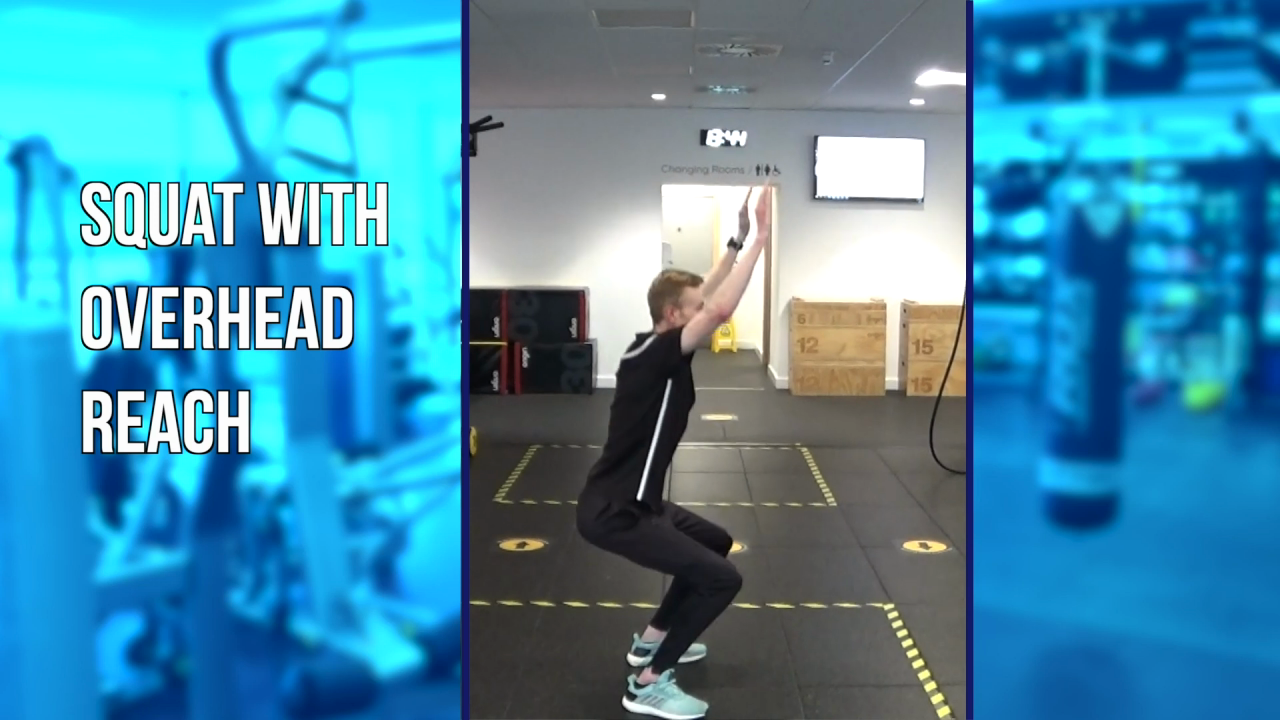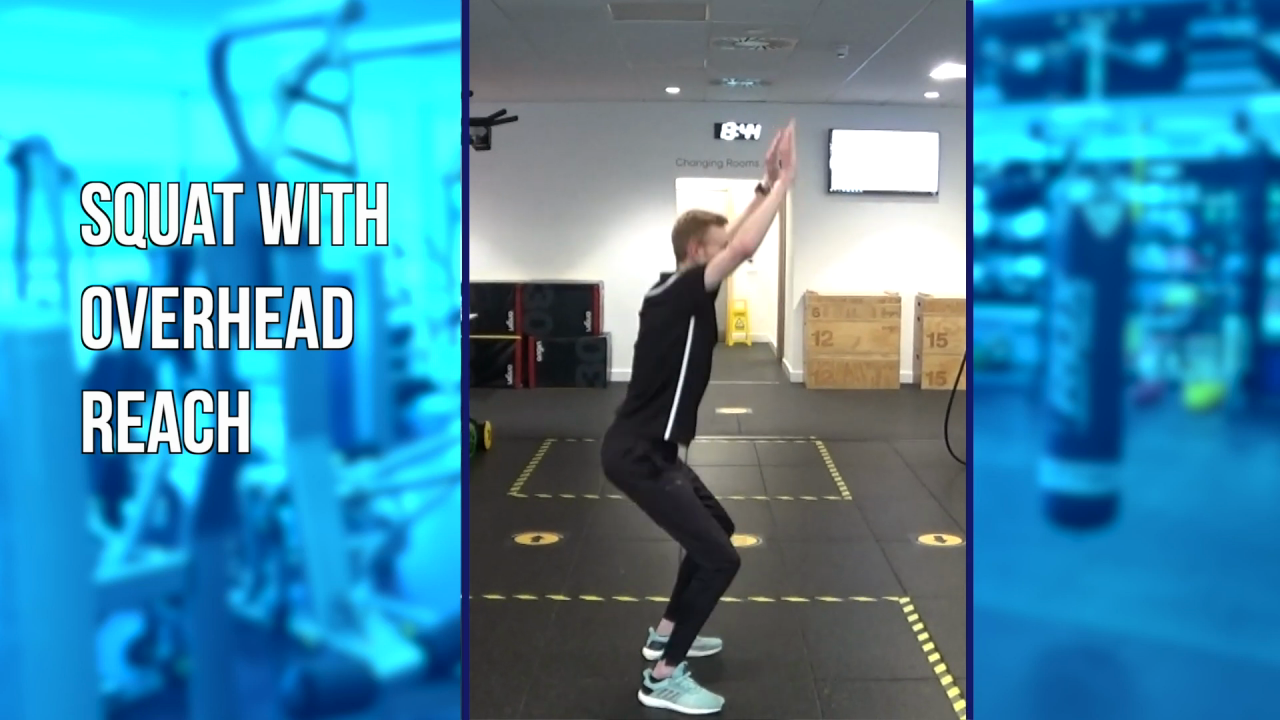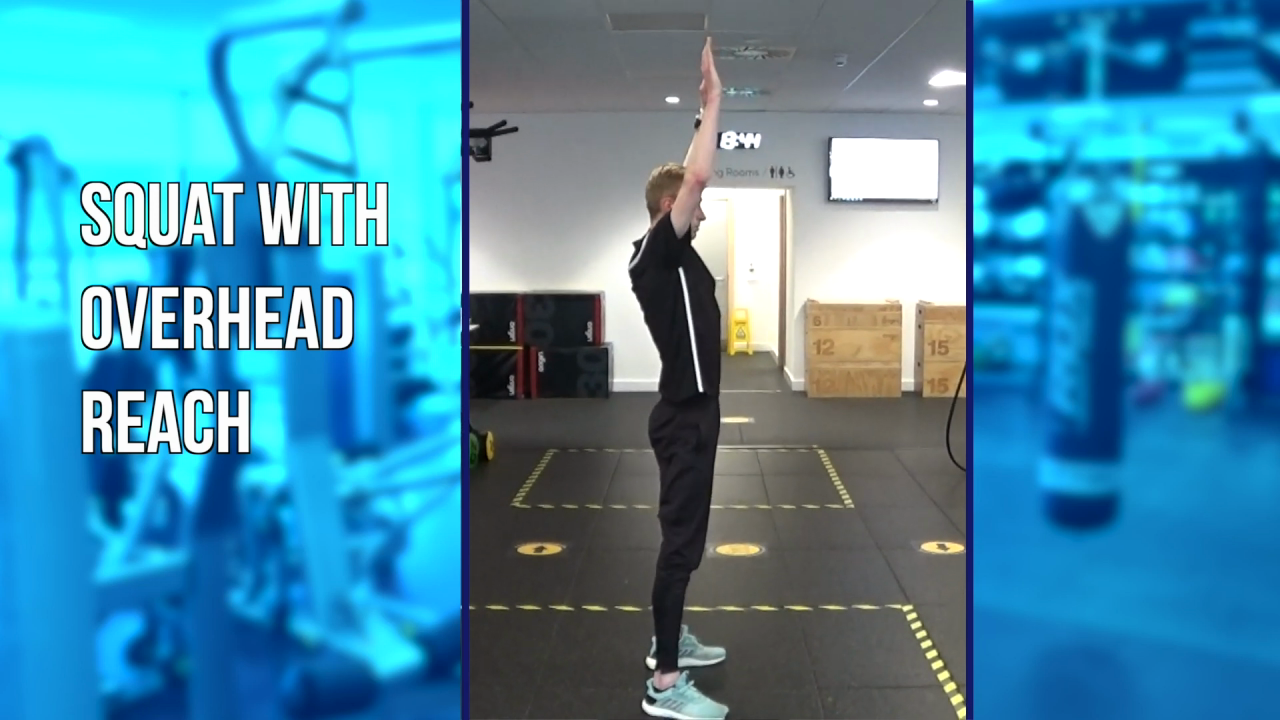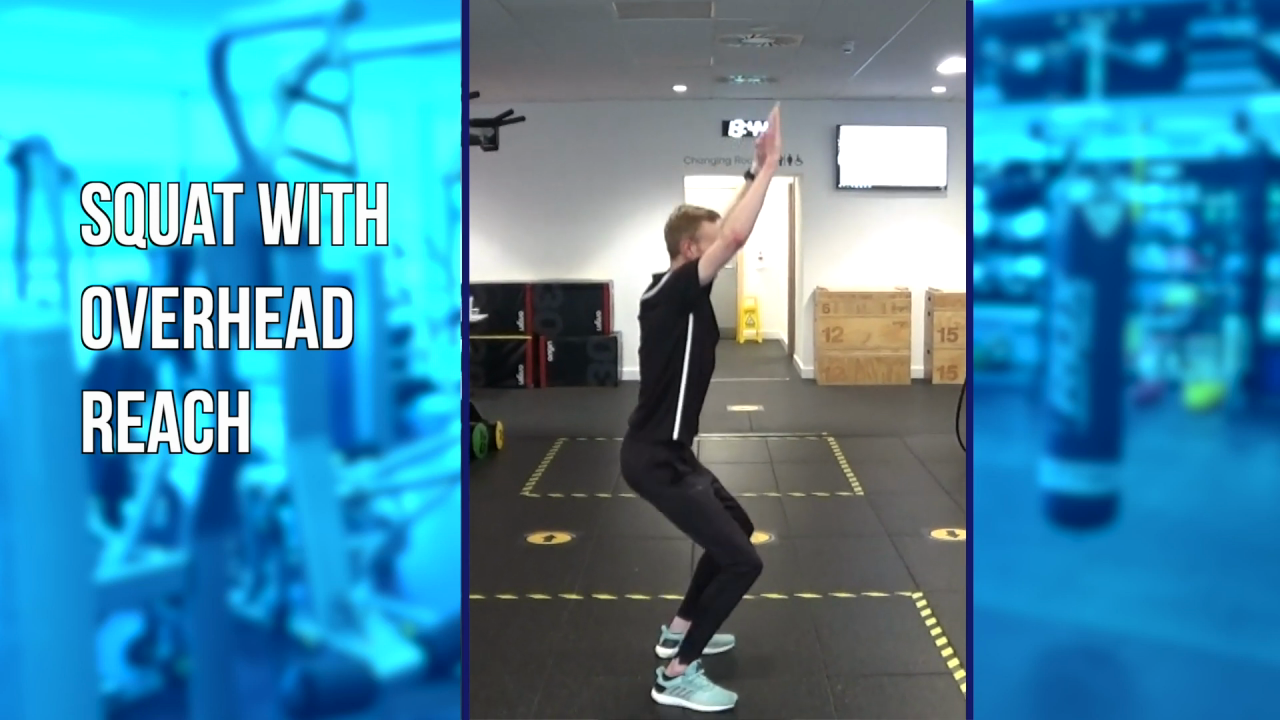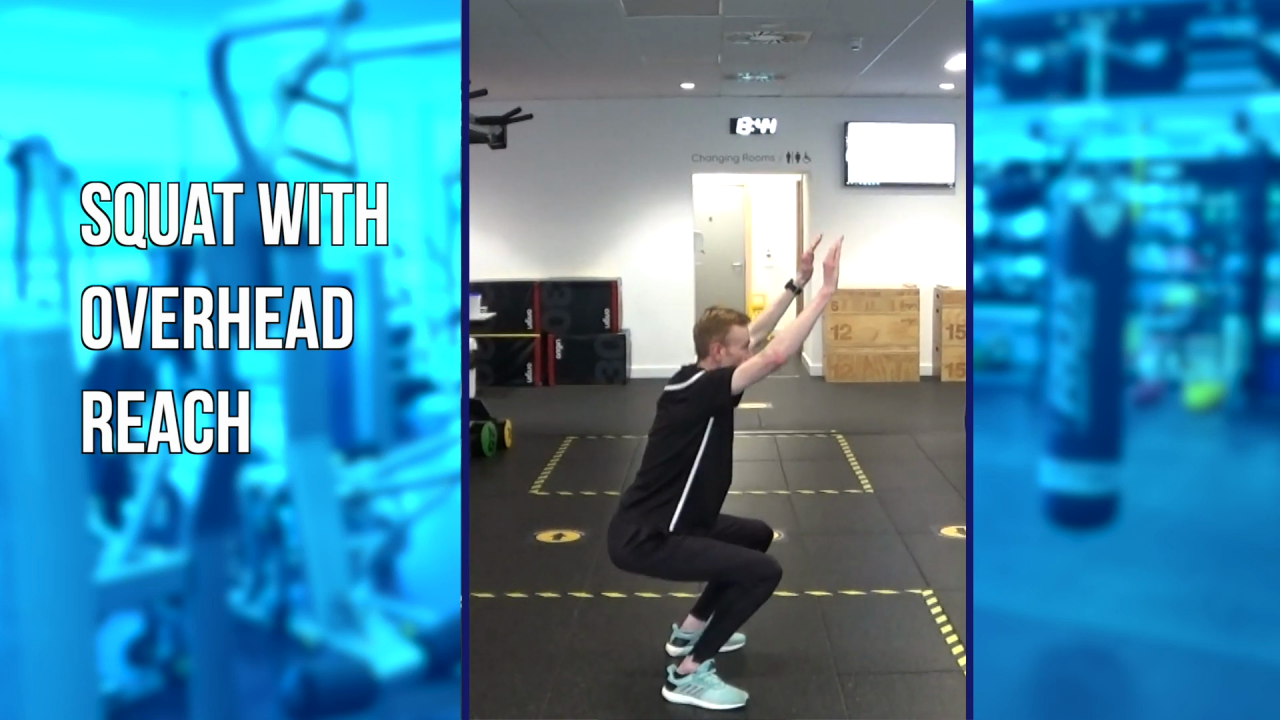
dt=1s
person 1, frame 1
left shoulder: (658, 347)
right shoulder: (656, 354)
left elbow: (709, 301)
right elbow: (720, 311)
left wrist: (739, 241)
right wrist: (761, 239)
left hip: (630, 501)
right hip: (613, 513)
left knee: (716, 542)
right knee: (722, 578)
left ankle: (652, 636)
person 1, frame 2
left shoulder: (680, 293)
right shoulder: (676, 293)
left elbow: (734, 242)
right elbow: (742, 248)
left wrist: (767, 186)
right wrist: (782, 183)
left hip: (652, 447)
right hip: (638, 453)
left knee: (717, 529)
right knee: (718, 557)
left ankle: (667, 630)
person 1, frame 3
left shoulder: (669, 255)
right shoulder: (657, 252)
left elbow: (692, 180)
right elbow: (696, 177)
left wrist: (709, 113)
right wrist: (711, 106)
left hip: (690, 411)
right hip: (685, 416)
left knee: (684, 538)
right knee: (681, 544)
left ankle: (670, 639)
person 1, frame 4
left shoulder: (675, 290)
right shoulder: (675, 290)
left elbow: (727, 230)
right elbow: (736, 235)
left wrist: (755, 170)
right wrist: (769, 167)
left hip: (667, 451)
right hip: (656, 460)
left knee: (736, 528)
right knee: (741, 561)
left ankle: (680, 628)
right ankle: (677, 674)
person 1, frame 5
left shoulder: (698, 381)
right shoulder: (701, 390)
left elbow: (759, 339)
right elbow: (775, 357)
left wrist: (797, 283)
right wrist: (825, 290)
left hip: (660, 523)
right hip: (643, 540)
left knee: (758, 537)
right knee: (762, 571)
left ankle: (691, 629)
right ankle: (688, 673)
